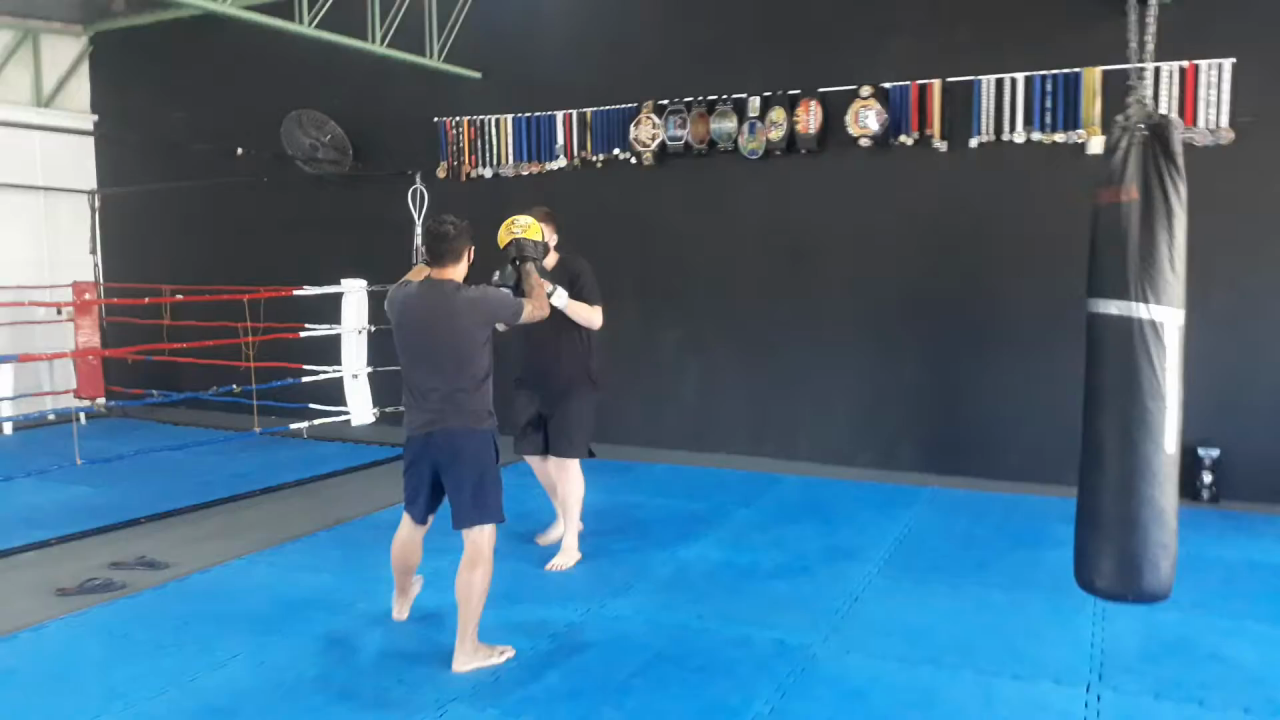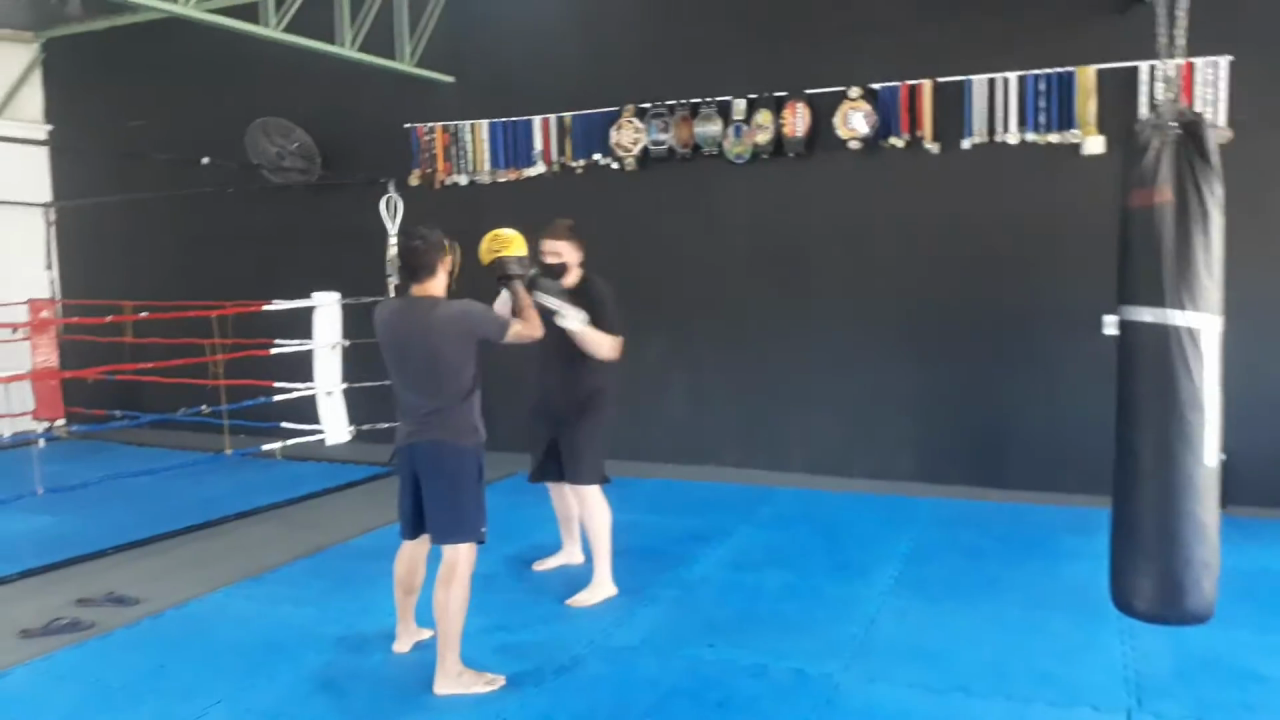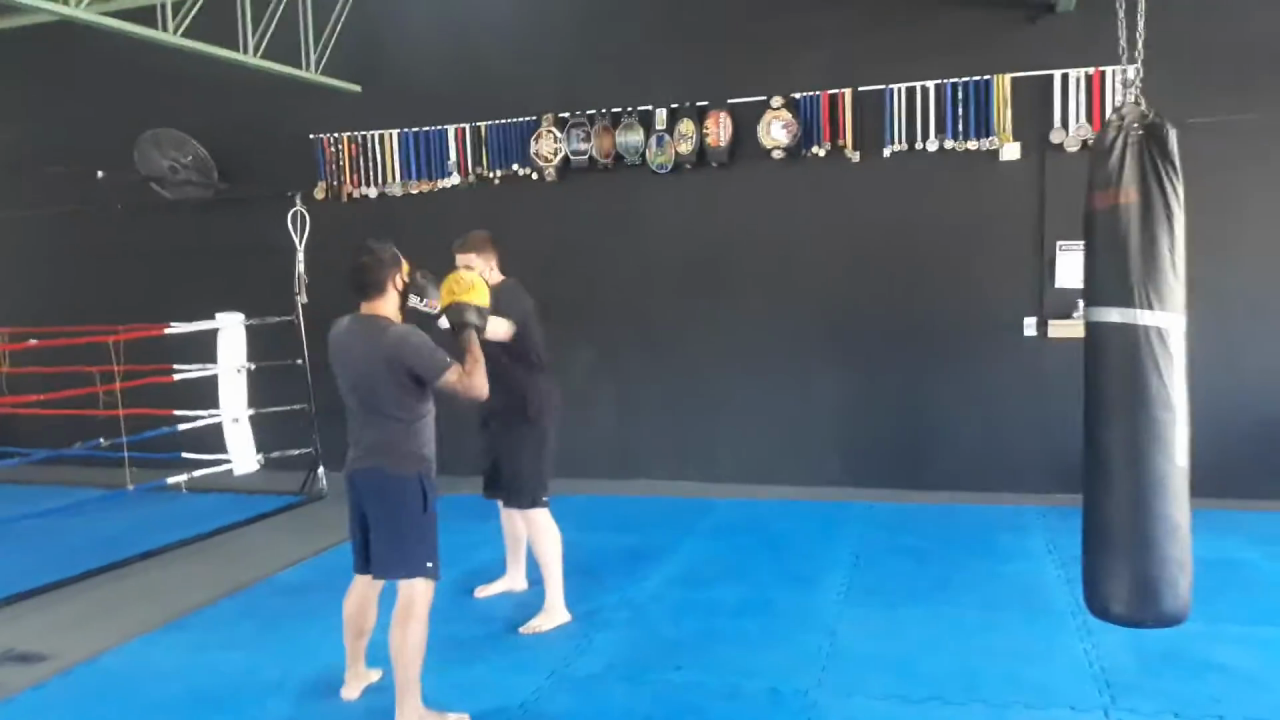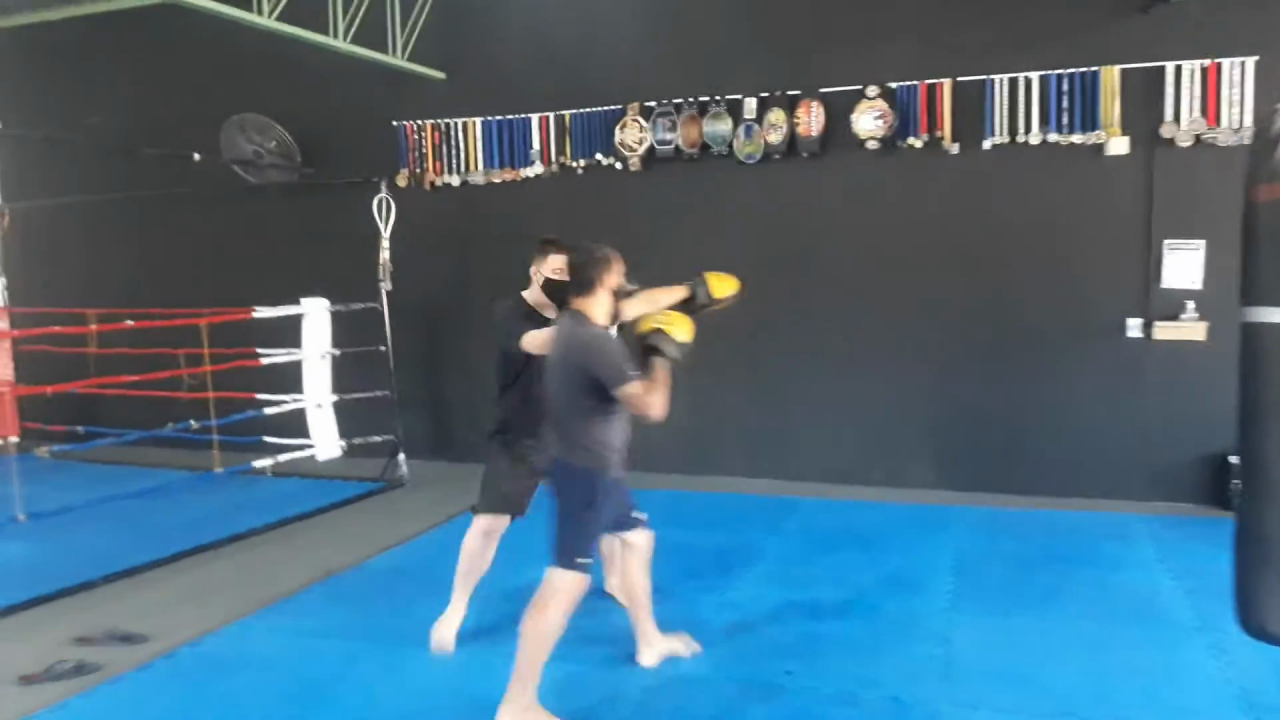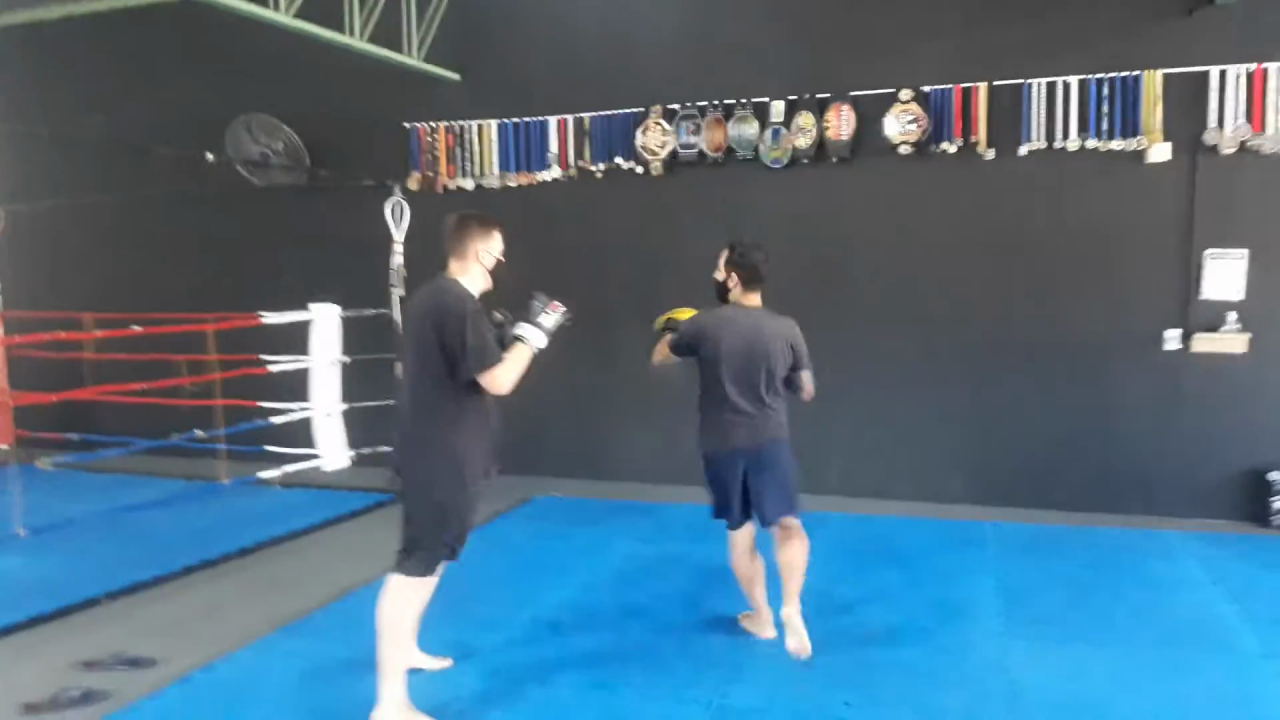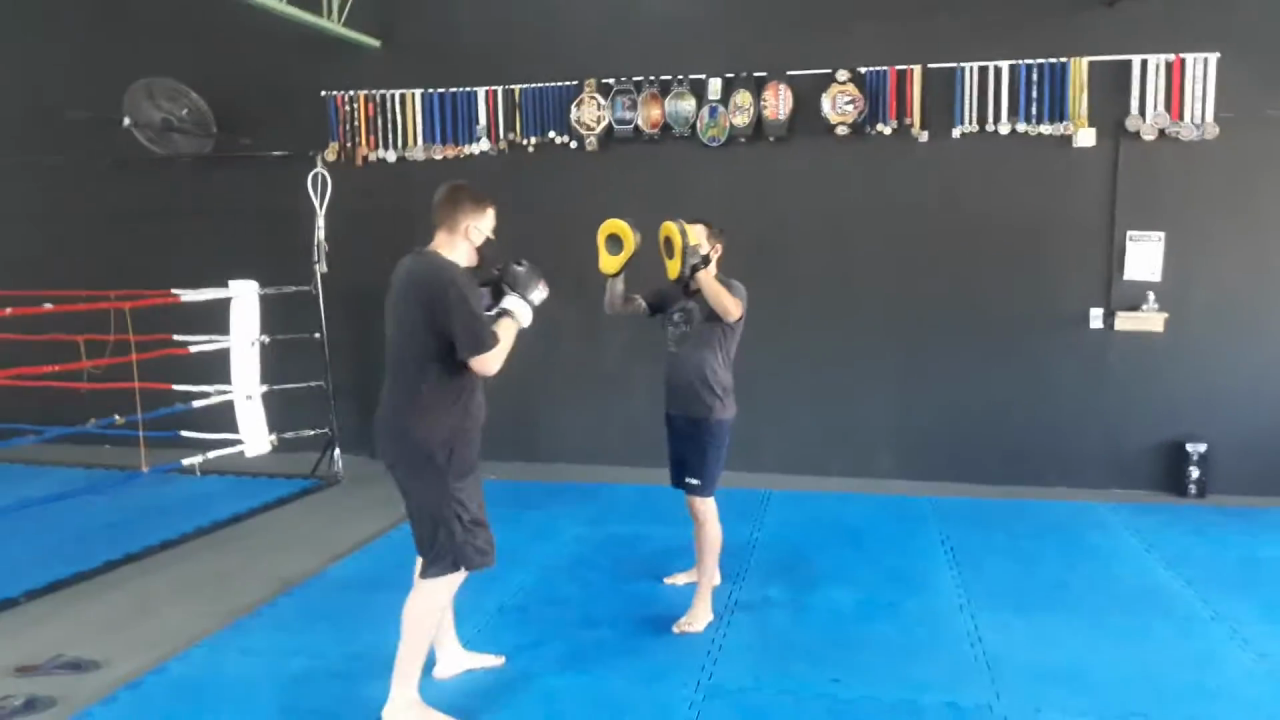
dt=0.7s
person 1, frame 1
left shoulder: (400, 299)
right shoulder: (482, 301)
right elbow: (540, 308)
left wrist: (426, 260)
right wrist: (529, 265)
left hip: (419, 431)
right hip: (468, 433)
left knee: (413, 520)
right knee: (479, 537)
left ankle: (402, 598)
right ankle: (467, 648)
person 1, frame 2
left shoulder: (386, 315)
right shoulder: (464, 315)
right elbow: (531, 330)
left wrist: (419, 273)
right wrist: (516, 281)
left hip: (411, 444)
right hip: (454, 446)
left knee: (415, 540)
right knee: (459, 554)
left ankle: (405, 631)
right ankle: (449, 672)
person 1, frame 3
left shoulder: (340, 331)
right shoulder: (407, 340)
right elbow: (476, 389)
left wrist: (418, 303)
right wrist: (470, 328)
left hip: (362, 470)
right hip: (402, 475)
left knee: (366, 577)
right knee: (415, 589)
left ankle: (355, 674)
person 1, frame 4
left shoulder: (572, 322)
right shoulder: (597, 342)
right elbow: (652, 408)
right wrist: (661, 355)
left hip: (594, 467)
right hip: (587, 470)
left knee: (637, 538)
right knee: (565, 584)
left ankle: (649, 641)
person 1, frame 5
left shoulder: (705, 323)
right shoulder: (788, 330)
left elbow: (659, 358)
right elbow: (806, 392)
left wrist: (670, 330)
left hip: (722, 445)
right hip: (771, 443)
left knee: (740, 532)
right knee: (789, 527)
left ankle: (762, 617)
right ankle: (791, 610)
person 1, frame 6
left shoulder: (730, 289)
right shoulder: (672, 292)
left elbow: (731, 312)
right elbow: (617, 307)
left wrist: (696, 269)
right wrist: (616, 271)
left hip: (711, 413)
right hip: (678, 409)
left knee: (699, 501)
right knee: (698, 494)
left ankle: (703, 603)
right ankle: (707, 569)
person 2, frame 1
left shoulder: (575, 269)
left elbow: (594, 319)
left wrist: (555, 293)
left hip: (573, 380)
right hip: (534, 379)
left knee: (565, 458)
right knee: (532, 452)
left ankle: (570, 545)
right ankle: (564, 520)
person 2, frame 2
left shoulder: (596, 291)
right shoulder: (540, 284)
left elbow: (609, 349)
right elbow: (502, 316)
left wrist: (571, 317)
right wrist: (513, 289)
left hip: (585, 402)
right hip: (552, 401)
left knee: (585, 485)
right knee: (554, 478)
left ankle: (603, 579)
right ankle: (570, 549)
person 2, frame 3
left shoulder: (509, 294)
left elbow: (497, 331)
right elbow: (480, 346)
left hip: (527, 414)
right hip: (502, 414)
left knee: (529, 505)
right knee: (506, 498)
left ankle: (556, 605)
right ankle: (514, 574)
person 2, frame 4
right shoulder: (511, 312)
right elbow: (537, 344)
right hip: (519, 434)
right knee: (489, 523)
left ankle: (614, 578)
right ankle: (455, 610)
person 2, frame 5
left shoulder: (431, 296)
right shoulder: (459, 305)
right elbow: (497, 381)
left wrist: (487, 336)
right wrist: (533, 330)
left hip: (433, 450)
right hip: (444, 457)
left knee: (431, 557)
right knee: (416, 568)
left ankle: (404, 647)
person 2, frame 6
left shoulder: (414, 268)
right shoulder: (449, 279)
right elbow: (487, 360)
left wrist: (493, 307)
right wrist: (519, 304)
left hip: (419, 434)
right hip: (432, 443)
left knee: (440, 550)
right knee: (449, 560)
left ankle: (448, 651)
